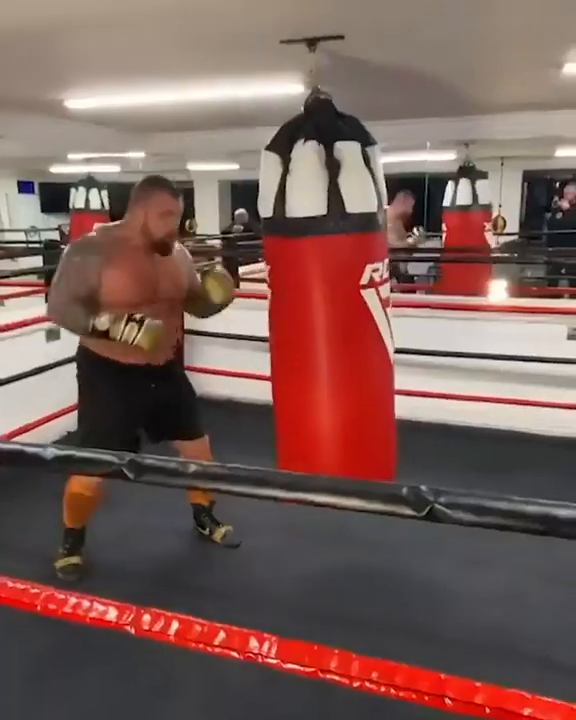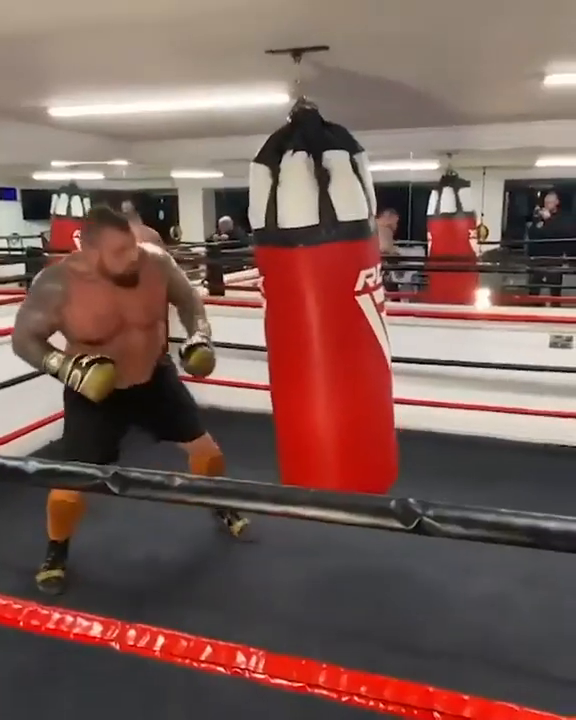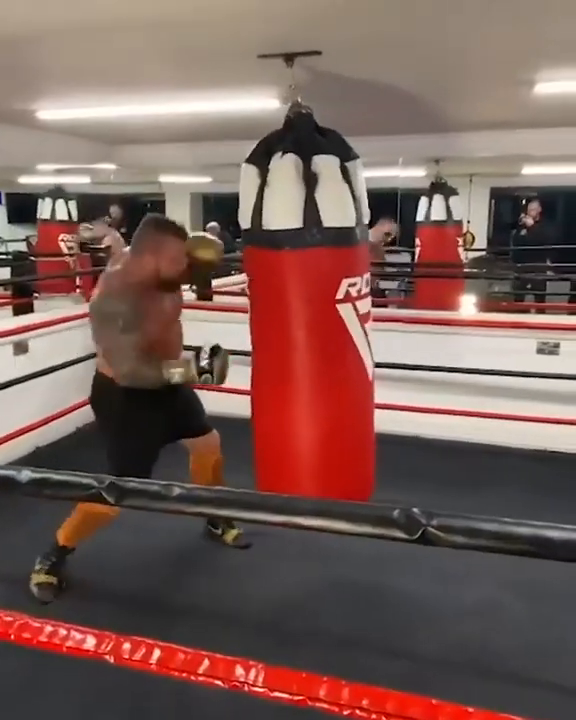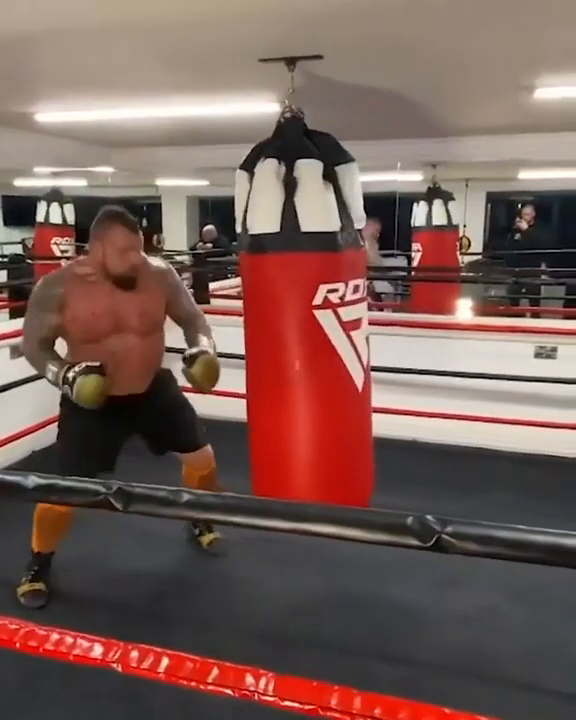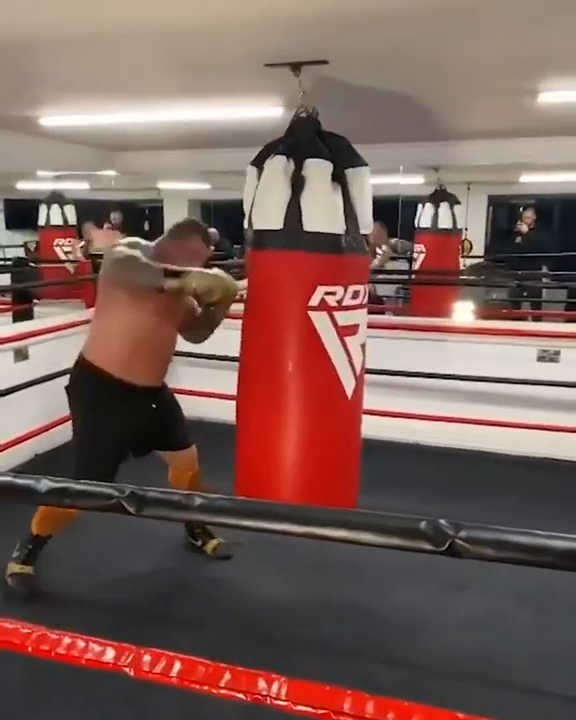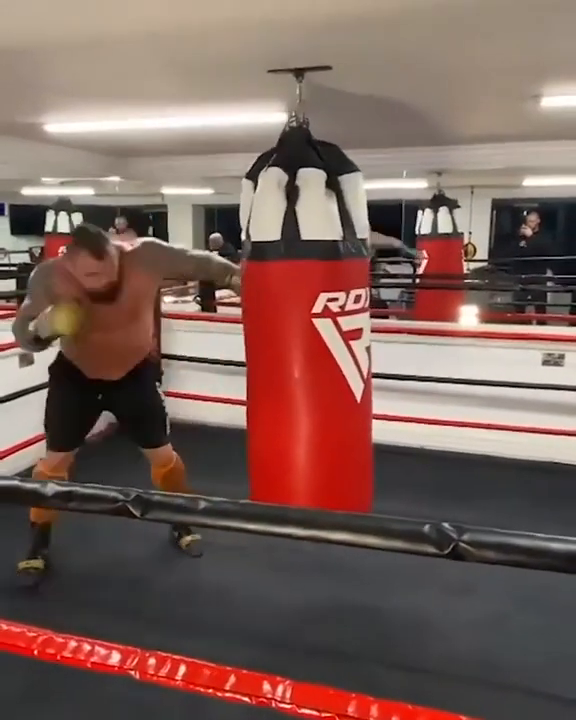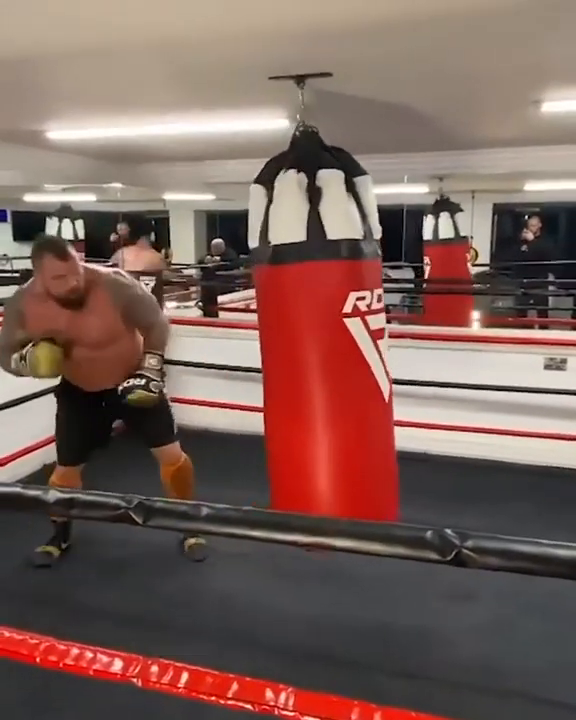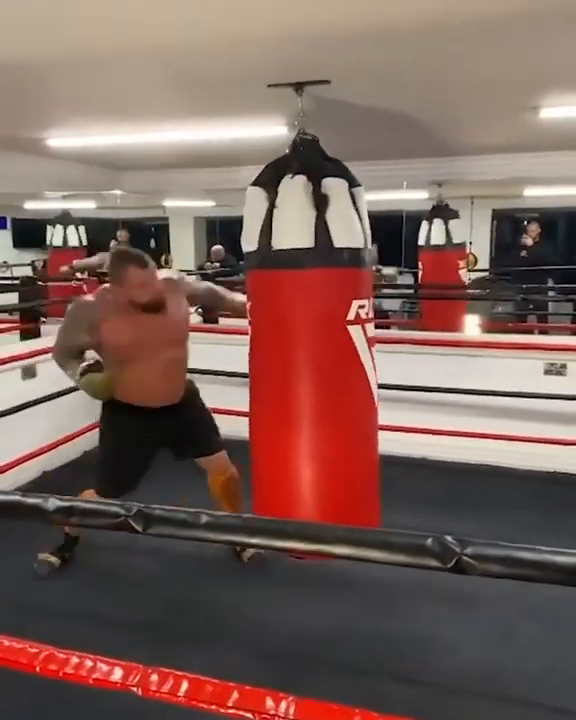
dt=0.4s
person 1, frame 1
left shoulder: (177, 255)
right shoulder: (94, 249)
left elbow: (195, 304)
right elbow: (60, 307)
left wrist: (213, 294)
right wrist: (117, 325)
left hip: (163, 369)
right hip: (108, 372)
left knee: (197, 447)
right knee: (94, 469)
left ankle: (204, 517)
right ankle: (72, 538)
person 1, frame 2
left shoulder: (155, 262)
right shoulder: (57, 284)
left elbow: (186, 301)
right elbow: (23, 339)
left wrist: (199, 338)
right wrist: (68, 367)
left hip: (153, 377)
right hip: (97, 391)
left knee: (203, 445)
left ankle: (224, 510)
right ankle: (55, 553)
person 1, frame 3
left shoulder: (155, 262)
right shoulder: (118, 296)
left elbow: (188, 270)
right elbow: (126, 370)
left wrist: (200, 256)
right wrist: (188, 369)
left hip: (166, 384)
right hip: (126, 395)
left knee: (208, 442)
left ankle: (216, 520)
right ankle: (53, 556)
person 1, frame 4
left shoulder: (160, 275)
right shoulder: (60, 286)
left elbow: (192, 318)
right elbow: (33, 345)
left wrist: (201, 352)
right wrist: (66, 375)
left hip: (153, 388)
right hip: (91, 398)
left knee: (201, 457)
left ankle: (199, 524)
right ankle: (38, 565)
person 1, frame 5
left shoulder: (173, 287)
right shoulder: (131, 256)
left elbow: (196, 332)
right elbow: (127, 273)
left wrist: (218, 299)
right wrist: (190, 279)
left hip: (150, 389)
right hip: (102, 389)
left knee: (187, 459)
right knee: (89, 486)
left ankle: (196, 531)
right ankle: (30, 546)
person 1, frame 6
left shoulder: (143, 257)
right shoulder: (49, 277)
left elbow: (196, 263)
right elbow: (21, 332)
left wrist: (236, 275)
right wrist: (44, 326)
left hip: (134, 372)
right hip: (75, 374)
left knee: (161, 454)
right knee: (55, 458)
left ankle: (179, 524)
right ankle: (39, 543)
person 1, frame 7
left shoulder: (113, 285)
left elbow: (156, 324)
left wrist: (151, 370)
right wrist: (31, 358)
left hip: (130, 380)
right hip: (78, 390)
left knee: (171, 454)
right knee: (67, 468)
right ankle: (60, 533)
person 1, frame 8
left shoulder: (171, 285)
right shoulder: (93, 310)
left elbow: (208, 293)
right elbow: (64, 350)
left wrist: (243, 304)
right wrist: (82, 371)
left hip: (182, 400)
right hip: (129, 412)
left knee: (222, 466)
right knee: (108, 492)
right ankle: (66, 541)
